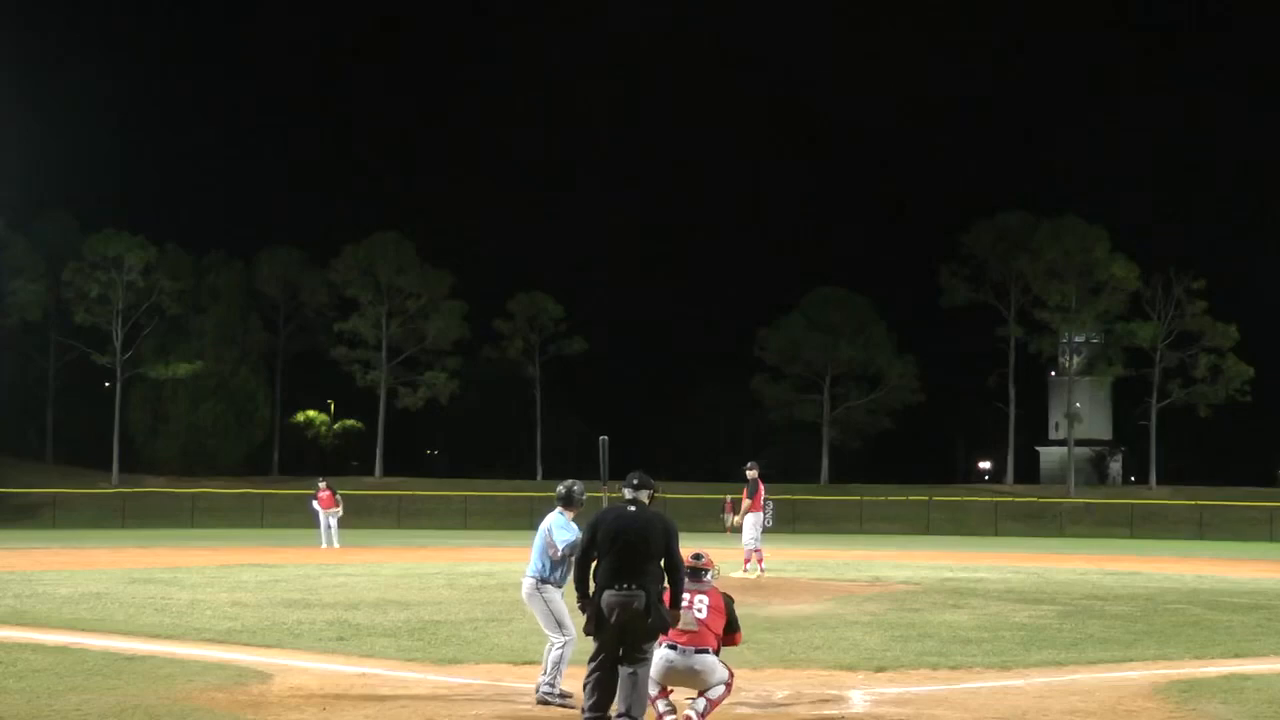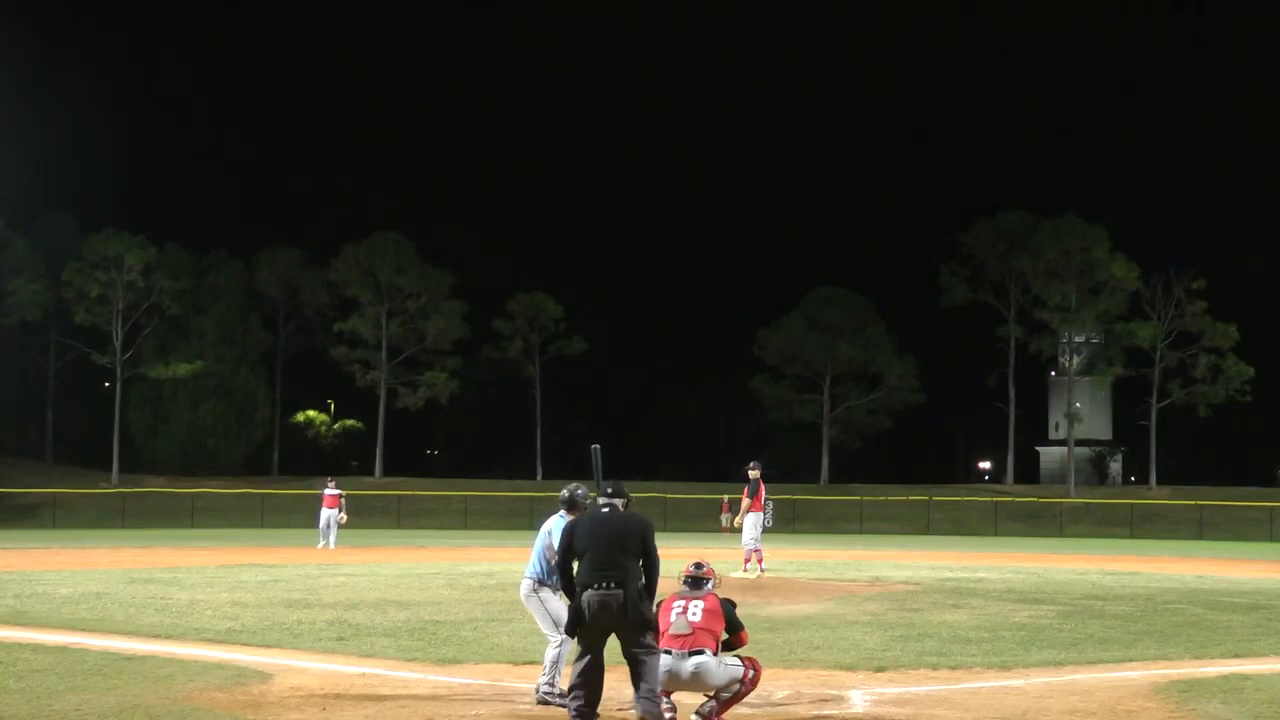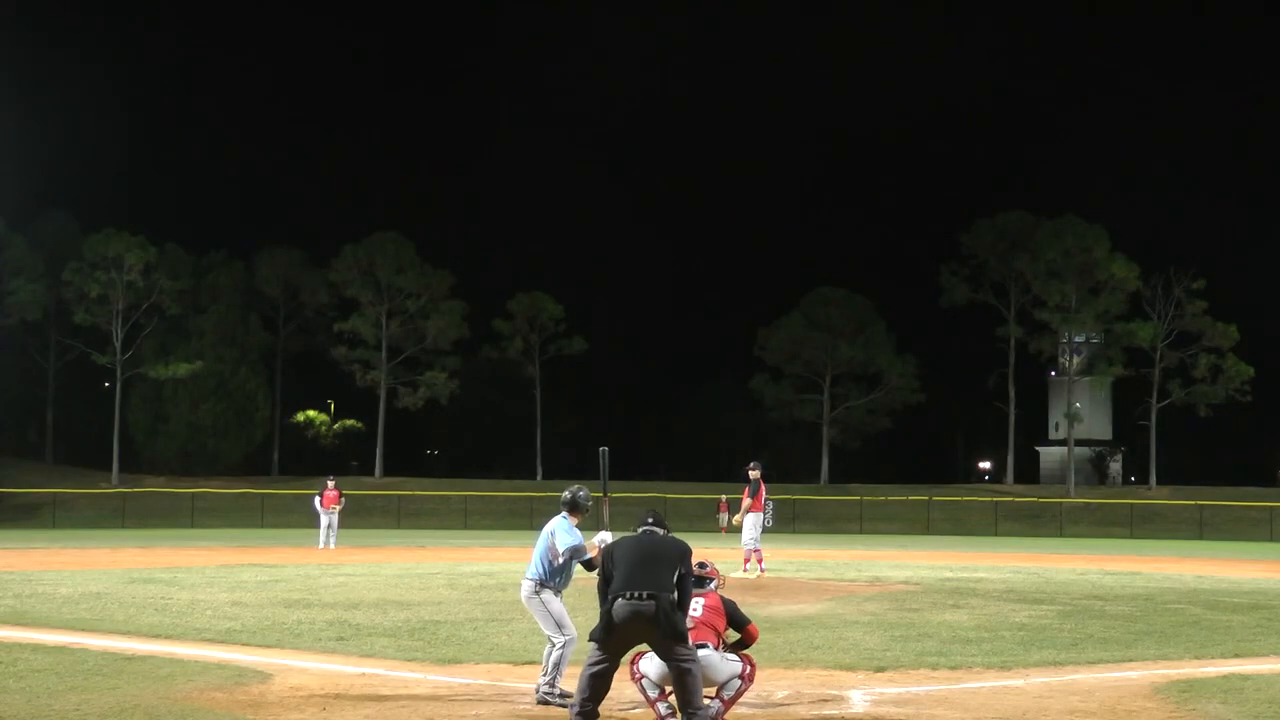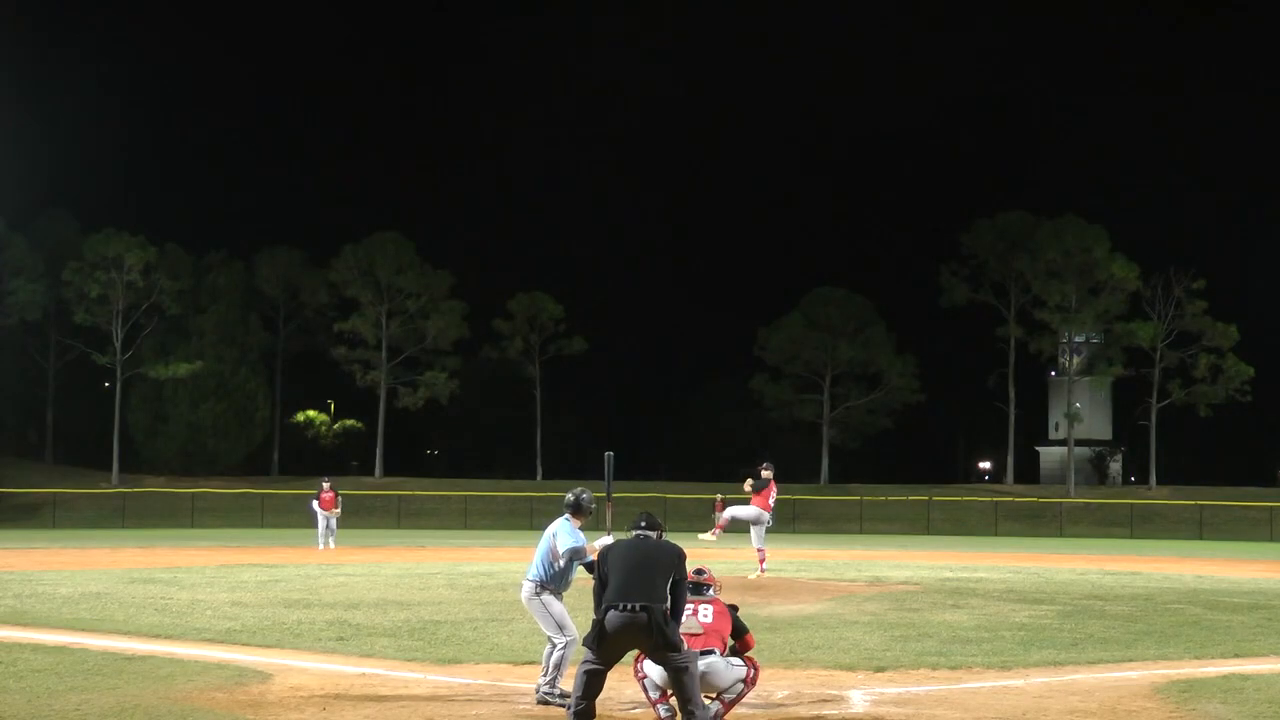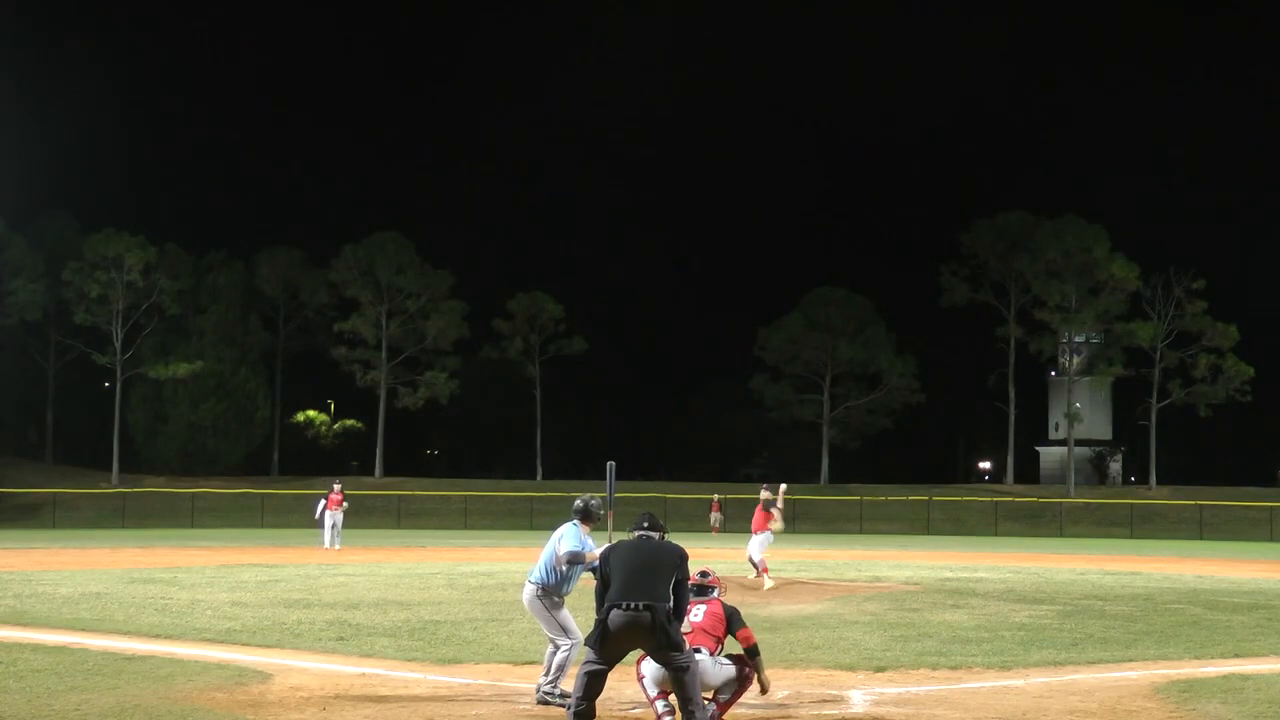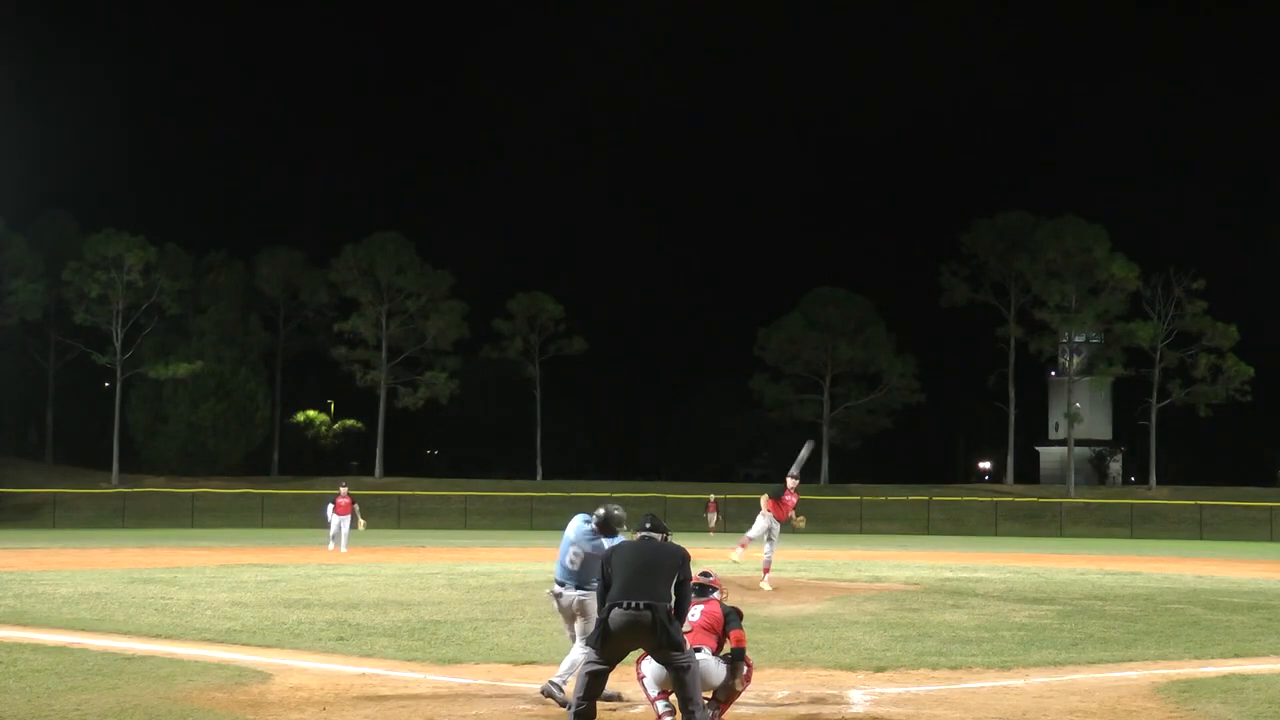
dt=0.7s
person 1, frame 1
left shoulder: (601, 518)
right shoulder: (663, 524)
left elbow: (583, 560)
right elbow: (675, 568)
left wrist: (583, 597)
right wrist: (674, 606)
left hip: (607, 599)
right hip: (645, 601)
left knee: (602, 661)
right knee: (636, 662)
person 1, frame 2
left shoulder: (575, 525)
right shoulder: (639, 524)
left elbow: (563, 565)
right elbow: (651, 565)
left wrist: (574, 600)
right wrist: (647, 601)
left hip: (589, 598)
right hip: (628, 599)
left knee: (587, 659)
right knee: (645, 654)
person 1, frame 3
left shoulder: (614, 547)
right shoulder: (679, 547)
left elbow: (603, 588)
right elbow: (685, 590)
left wrist: (609, 617)
right wrist: (677, 621)
left hip: (620, 609)
right hip: (659, 610)
left knee: (599, 663)
right knee: (685, 662)
person 1, frame 4
left shoulder: (608, 551)
right shoulder: (674, 552)
left elbow: (598, 596)
right elbow: (679, 597)
left wrist: (604, 624)
right wrist: (670, 629)
left hip: (614, 619)
right hip: (653, 620)
left knee: (592, 665)
right knee: (683, 664)
person 1, frame 5
left shoulder: (611, 551)
right shoulder: (676, 552)
left elbow: (600, 596)
right elbow: (682, 597)
left wrist: (605, 625)
right wrist: (673, 628)
left hip: (616, 618)
right hip: (656, 619)
left knee: (593, 666)
right knee: (684, 665)
person 1, frame 6
left shoulder: (613, 551)
right shoulder: (678, 553)
left elbow: (602, 594)
right elbow: (684, 597)
left wrist: (606, 625)
right wrist: (675, 627)
left hip: (617, 617)
right hip: (656, 618)
left knee: (594, 665)
right knee: (684, 664)
person 2, frame 1
left shoulder: (567, 523)
right shoulder: (556, 520)
right elbow: (571, 549)
left hip: (548, 586)
right hip: (540, 586)
left knee: (558, 636)
right knee: (566, 636)
left ankle: (546, 683)
right ankle: (548, 692)
person 2, frame 2
left shoulder: (569, 527)
right shoulder: (558, 523)
left hip: (547, 588)
right hip: (537, 588)
left knee: (560, 634)
right knee: (562, 635)
left ankle: (546, 684)
right ankle: (547, 691)
person 2, frame 3
left shoulder: (573, 530)
right shoulder: (561, 524)
left elbow: (590, 565)
right elbow: (572, 552)
left wrist: (603, 549)
right wrist: (596, 541)
left hip: (547, 590)
right hip: (538, 589)
left knee: (558, 637)
right knee: (567, 637)
left ankle: (546, 685)
right ankle: (548, 691)
person 2, frame 4
left shoulder: (576, 533)
right shoulder: (563, 526)
left elbow: (591, 567)
right elbow: (571, 554)
right wrist: (598, 544)
left hip: (547, 591)
right hip: (539, 591)
left knee: (558, 638)
right knee: (568, 637)
left ankle: (546, 684)
right ankle: (547, 691)
person 2, frame 5
left shoulder: (585, 539)
right shoulder: (571, 531)
right elbow: (569, 558)
right wrist: (599, 553)
left hip: (549, 594)
right hip: (540, 594)
left knee: (560, 639)
right knee: (573, 640)
left ankle: (546, 683)
right ankle: (548, 692)
person 2, frame 6
left shoulder: (578, 520)
right shoulder: (608, 546)
left hip: (560, 592)
right hip: (583, 597)
left knee: (579, 642)
right knee: (582, 646)
right ankle: (556, 684)
